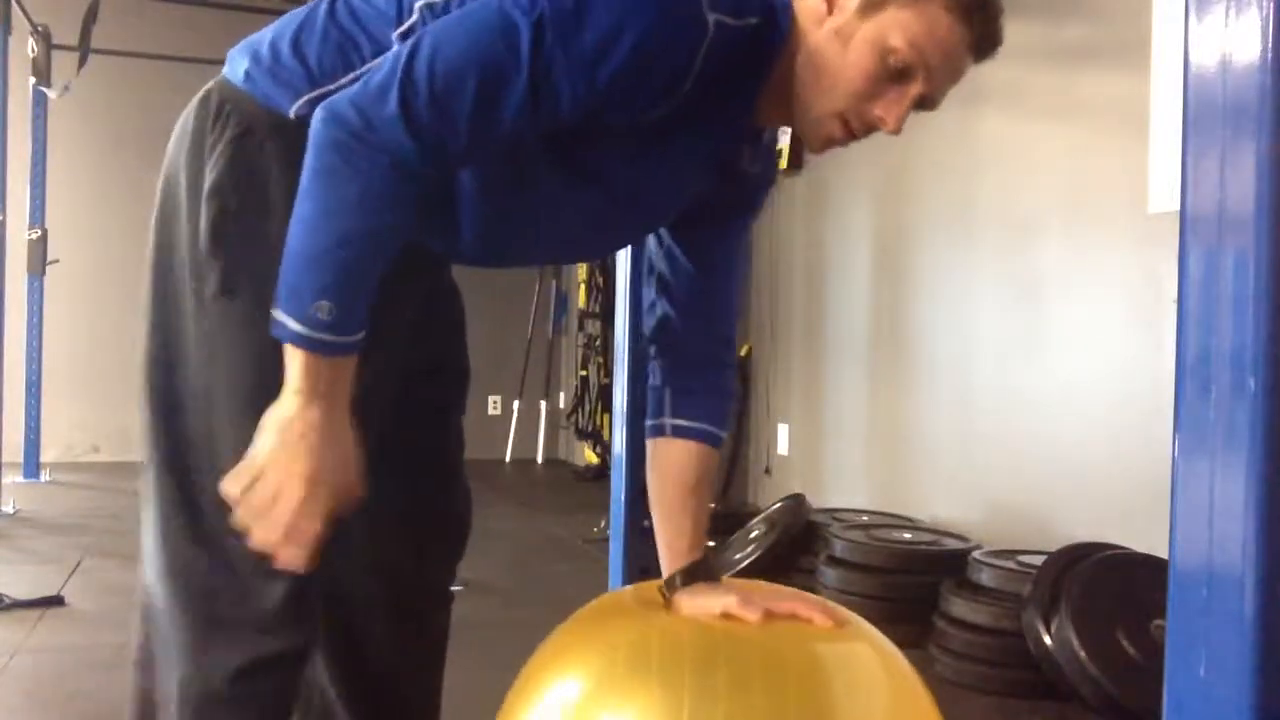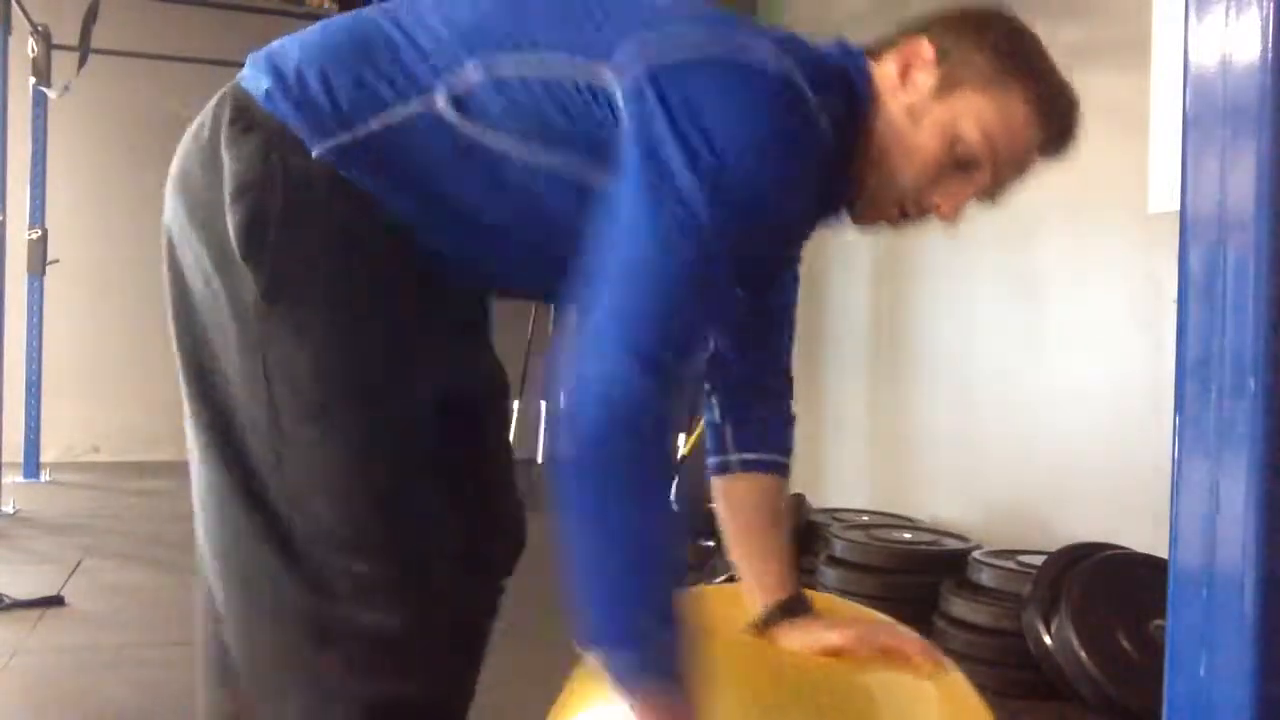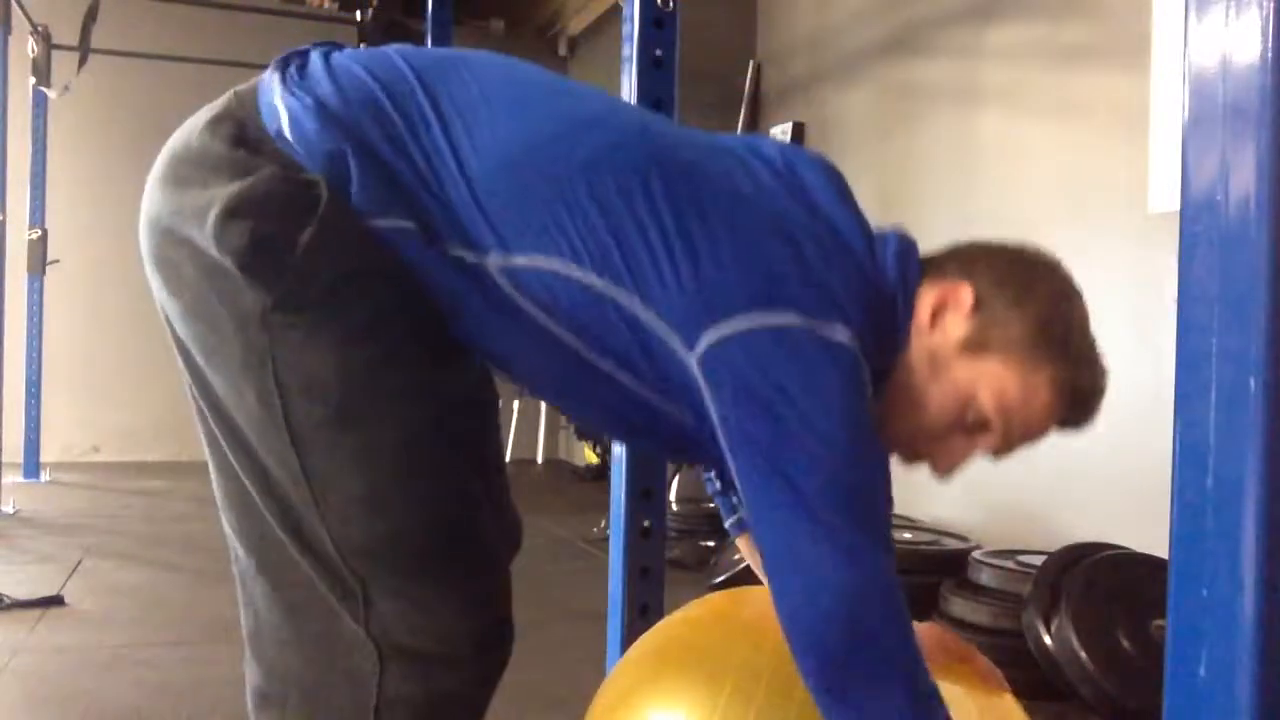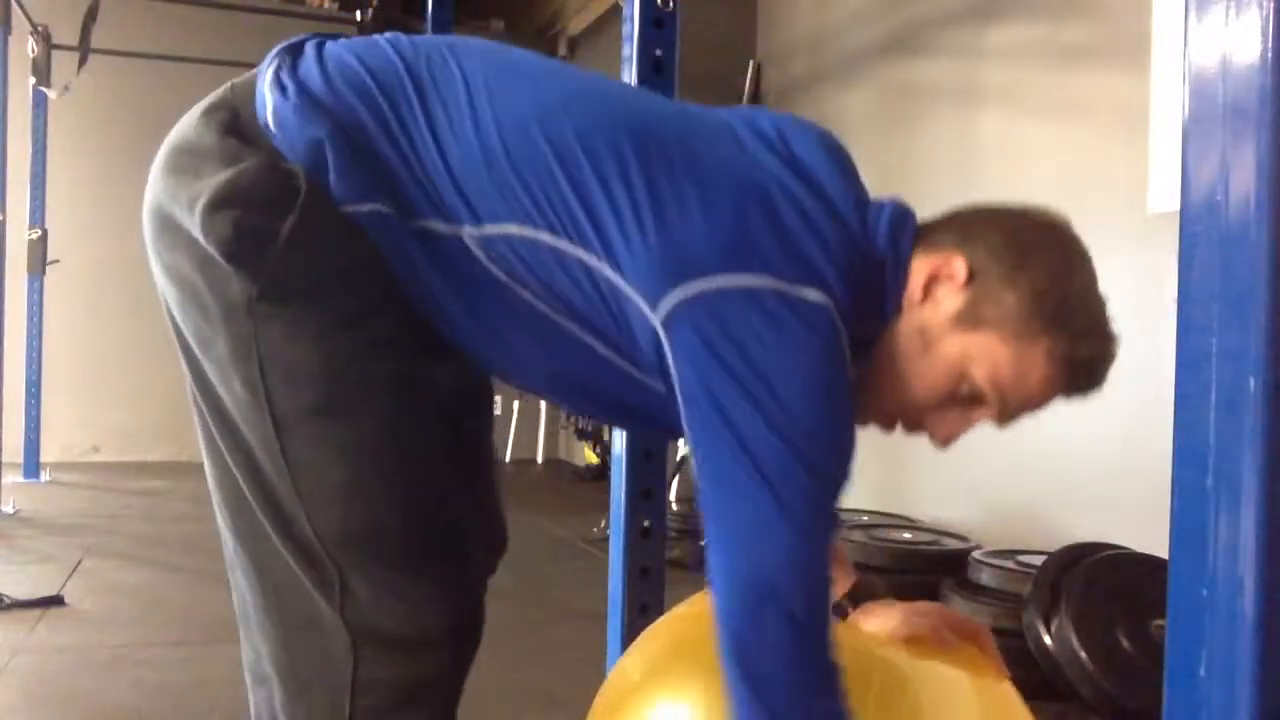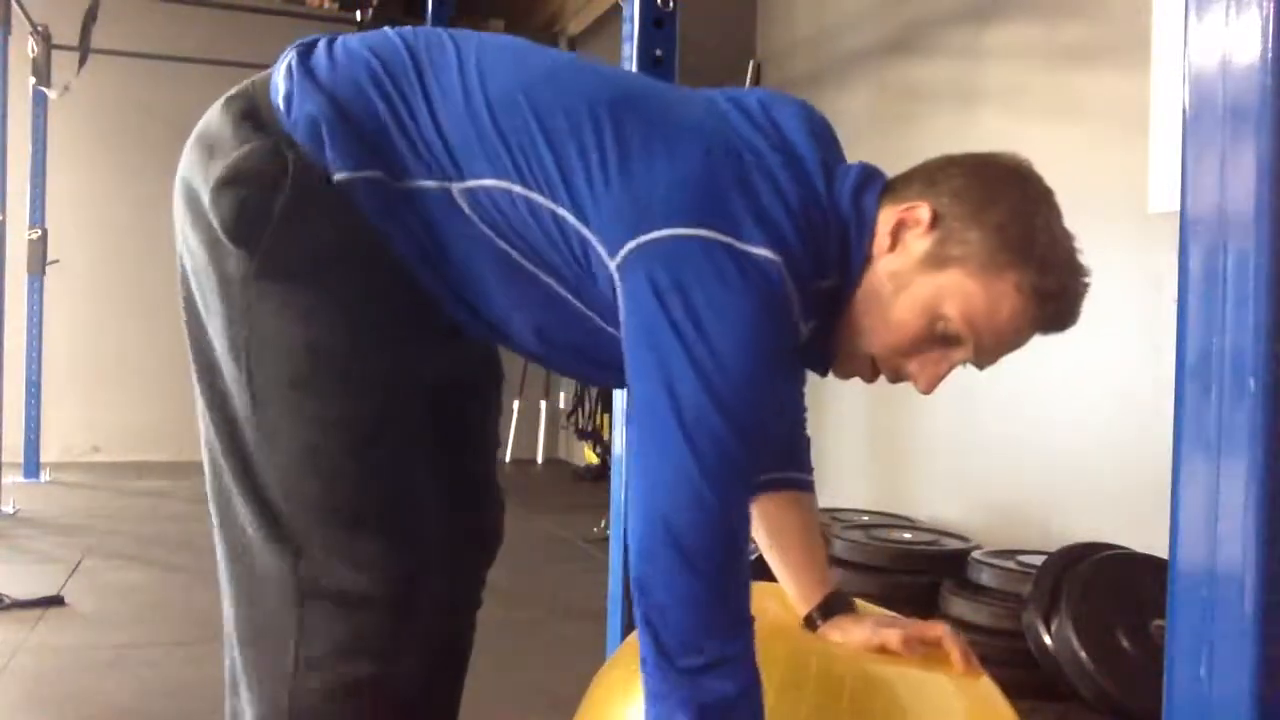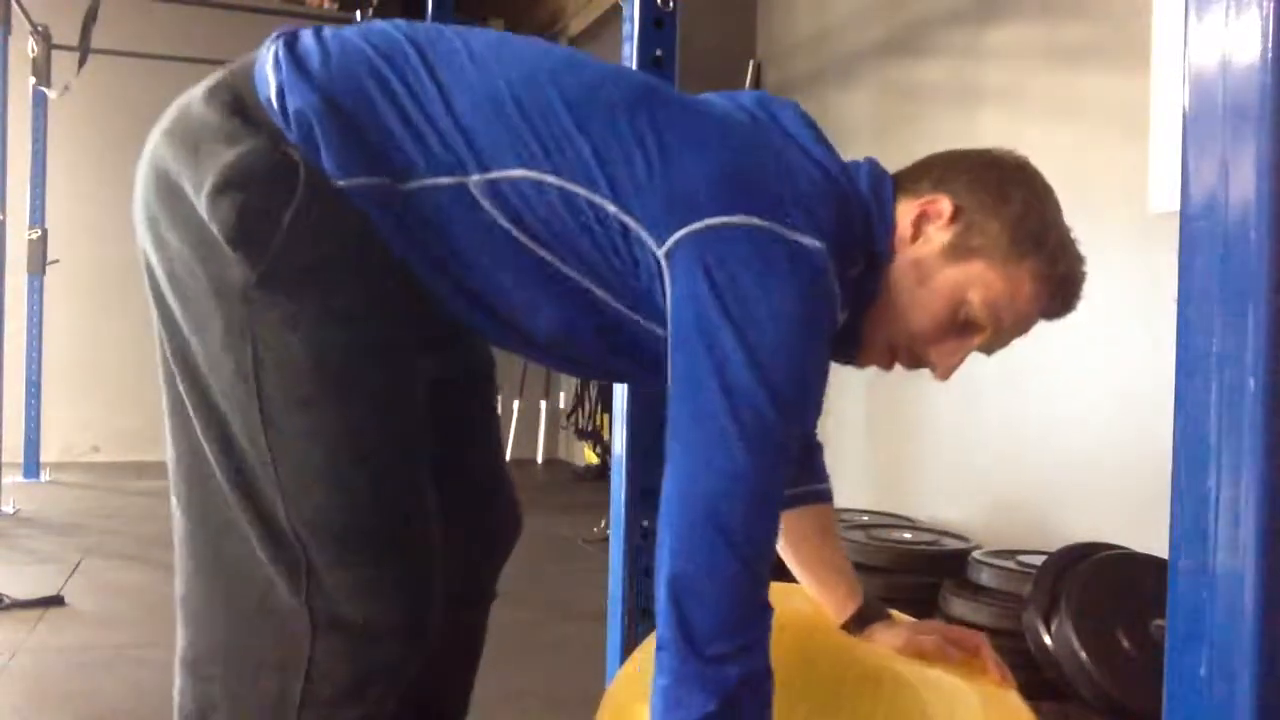
dt=0.4s
person 1, frame 1
left shoulder: (739, 155)
left elbow: (692, 348)
right elbow: (370, 129)
left wrist: (687, 576)
right wrist: (317, 400)
left hip: (394, 234)
right hip: (274, 154)
left knee: (405, 548)
right knee: (253, 570)
person 1, frame 2
left shoulder: (793, 167)
right shoulder: (747, 117)
left elbow: (747, 381)
right elbow: (613, 409)
left wrist: (777, 608)
left hip: (401, 231)
right hip: (280, 177)
left knee: (457, 552)
right knee: (352, 597)
person 1, frame 3
left shoulder: (827, 243)
right shoulder: (798, 356)
left wrist: (875, 638)
left hip: (337, 201)
right hip: (258, 196)
left knee: (457, 561)
right knee: (410, 623)
person 1, frame 4
left shoulder: (835, 221)
right shoulder: (777, 328)
left wrist: (852, 599)
left hip: (364, 211)
right hip: (262, 192)
left knee: (444, 563)
right knee: (384, 609)
person 1, frame 5
left shoulder: (810, 185)
right shoulder: (724, 280)
left elbow: (759, 426)
right elbow: (687, 601)
left wrist: (828, 612)
left hip: (397, 218)
right hip: (284, 178)
left knee: (444, 552)
right knee: (345, 584)
person 1, frame 6
left shoulder: (806, 184)
right shoulder: (769, 272)
left elbow: (768, 441)
right elbow: (707, 591)
left wrist: (862, 620)
left hip: (365, 207)
right hip: (255, 174)
left knee: (458, 546)
right knee: (332, 602)
